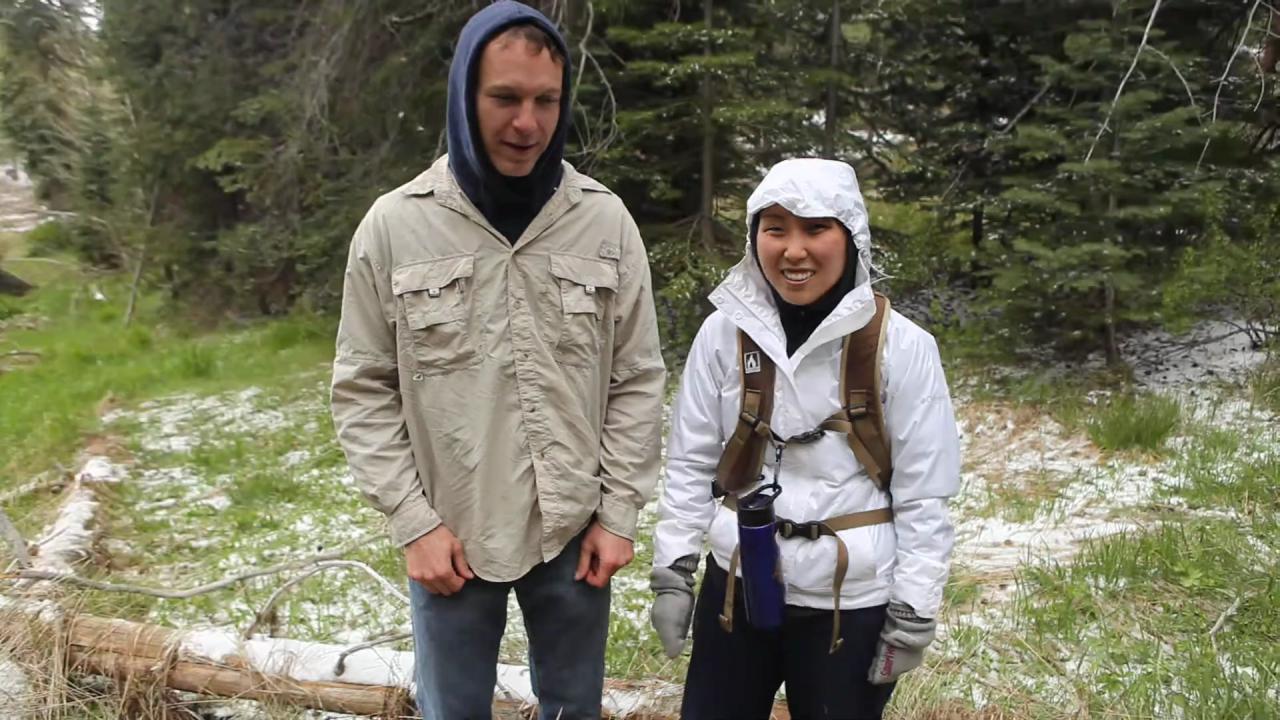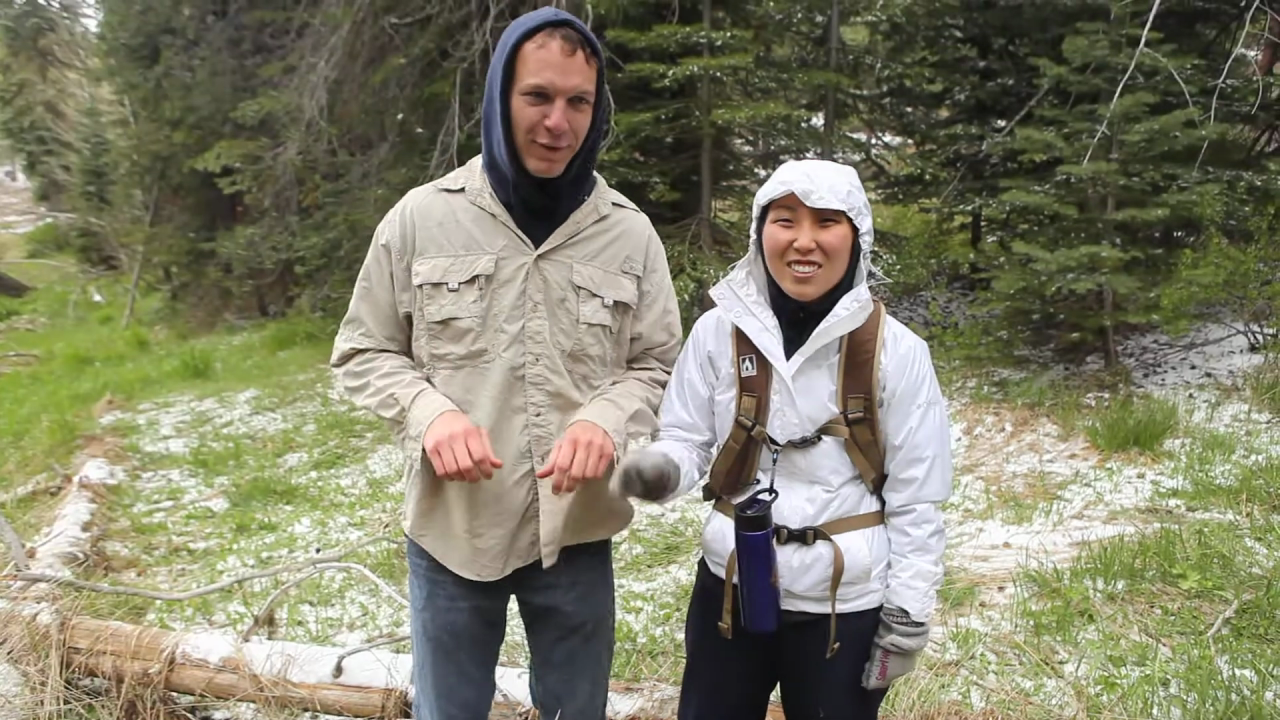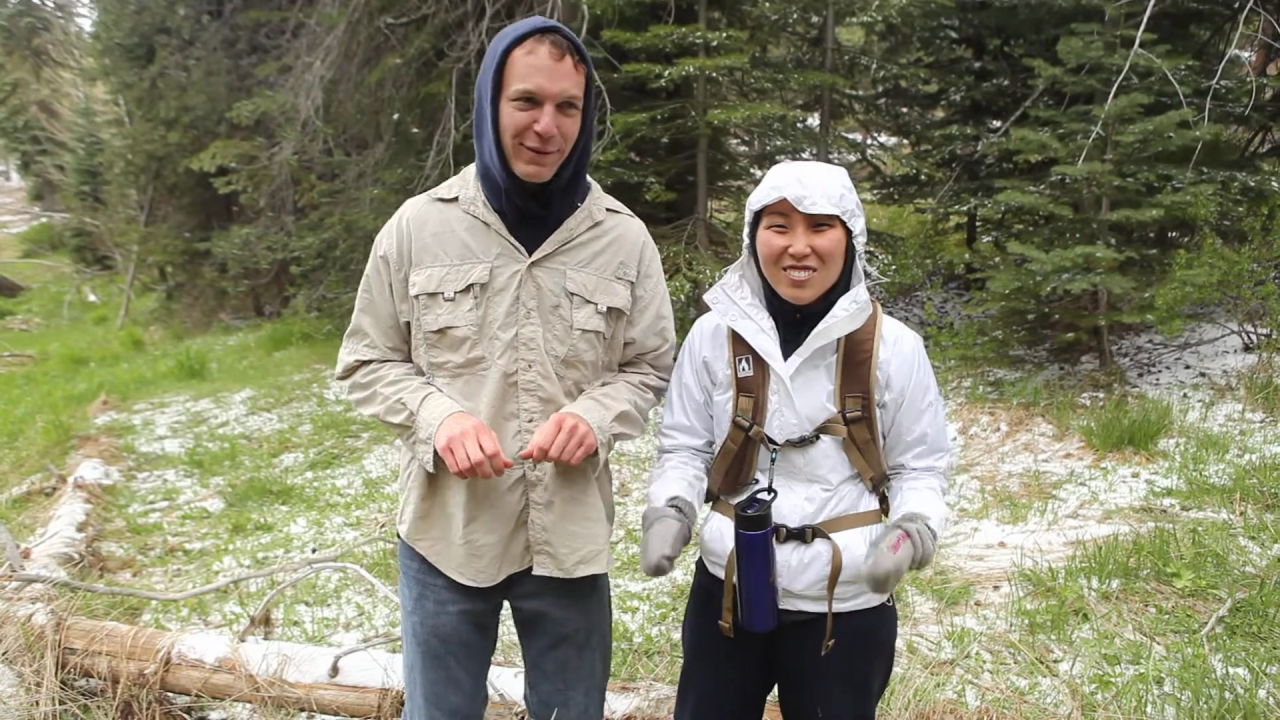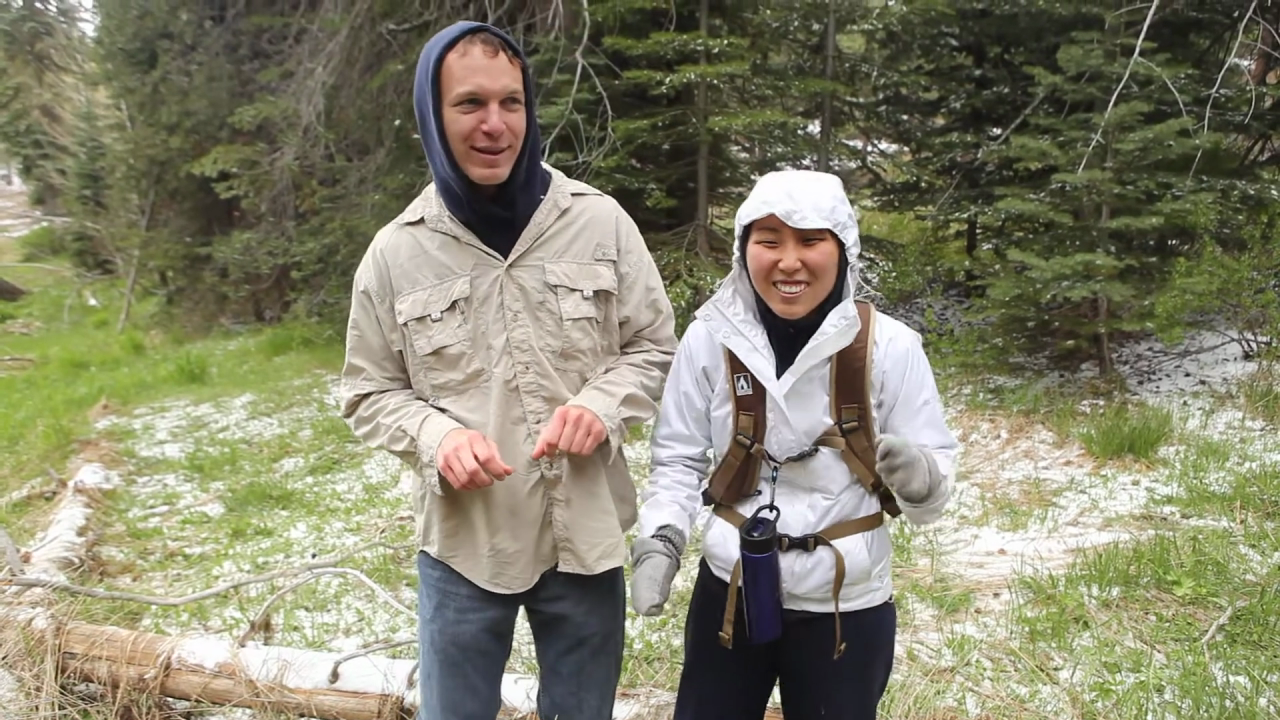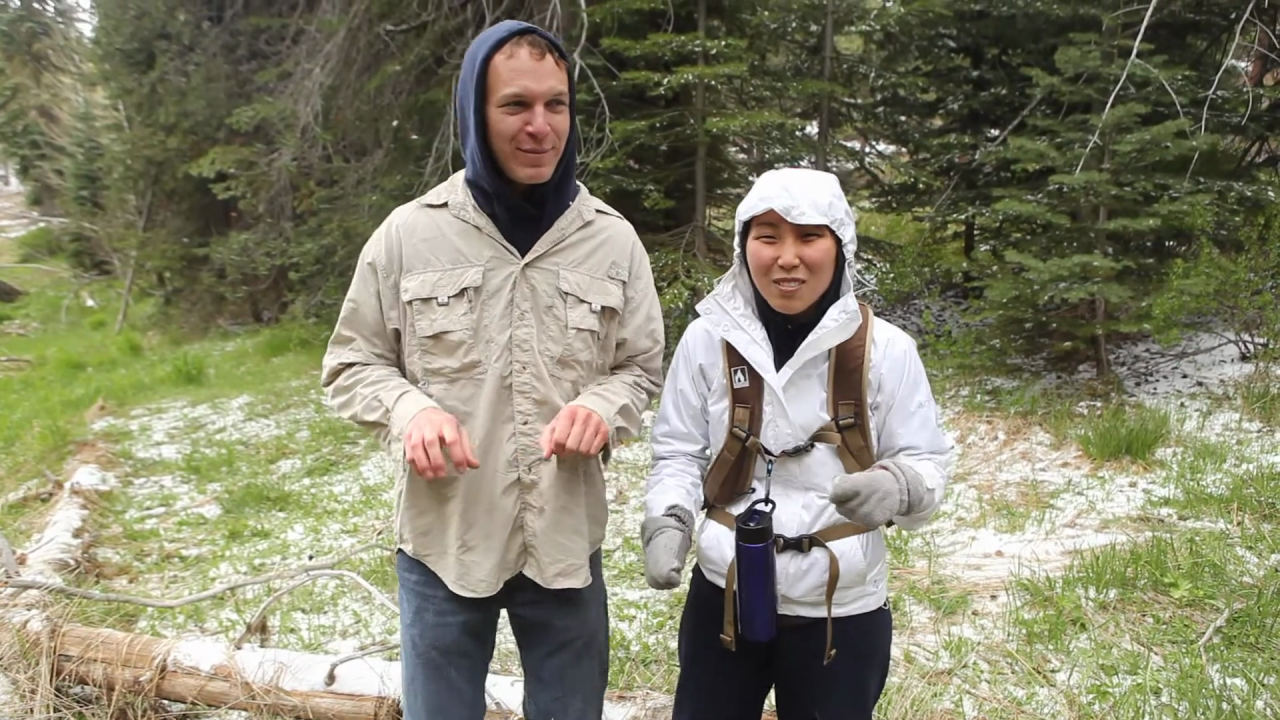
dt=0.7s
person 1, frame 1
left shoulder: (605, 221)
right shoulder: (393, 225)
left elbow: (637, 380)
right elbow: (363, 391)
left wrist: (620, 512)
right wrist: (413, 522)
left hip: (574, 527)
right hip: (451, 531)
person 1, frame 2
left shoulder: (629, 233)
right shoulder: (421, 217)
left elbow: (658, 366)
right elbow: (363, 351)
left wrist: (608, 421)
right wrist: (429, 411)
left hip: (576, 529)
right hip: (450, 527)
person 1, frame 3
left shoulder: (624, 238)
right shoulder: (418, 227)
left elbow: (650, 371)
right elbow: (367, 363)
left wrist: (595, 417)
right wrist: (438, 417)
left hip: (568, 534)
right hip: (444, 531)
person 1, frame 4
left shoulder: (600, 221)
right shoulder: (396, 253)
left elbow: (654, 347)
right elbow: (369, 393)
left wrist: (602, 405)
right wrist: (435, 436)
left hip: (586, 534)
right hip: (462, 542)
person 1, frame 5
left shoulder: (612, 240)
right shoulder: (408, 233)
left elbow: (644, 371)
right elbow: (347, 363)
left wrist: (602, 409)
right wrist: (405, 406)
left hip: (564, 540)
right hip: (441, 540)
person 2, frame 1
left shoulder: (900, 346)
right shoulder: (725, 331)
left elbow: (925, 491)
right elbow: (690, 463)
left wrist: (912, 614)
right wrist: (673, 572)
left hip: (851, 599)
right hip: (738, 582)
person 2, frame 2
left shoulder: (895, 351)
right shoulder: (718, 332)
left elbow: (916, 497)
right elbow: (686, 443)
left wrist: (906, 620)
right wrist: (658, 470)
left hip: (845, 602)
right hip: (730, 586)
person 2, frame 3
left shoulder: (892, 346)
right shoulder: (716, 332)
left elbow: (920, 466)
right elbow: (686, 447)
left wrist: (911, 533)
right wrist: (670, 508)
left hip: (846, 601)
right hip: (729, 587)
person 2, frame 4
left shoulder: (889, 347)
right shoulder: (710, 338)
left elbow: (932, 462)
right elbow: (678, 458)
left wrist: (918, 474)
right wrist: (659, 542)
left hip: (846, 604)
right hip: (731, 589)
person 2, frame 5
left shoulder: (884, 349)
right shoulder: (709, 337)
left elbow: (927, 463)
right elbow: (678, 453)
left wrist: (894, 487)
right wrist: (667, 523)
left hip: (842, 607)
right hip: (725, 594)
